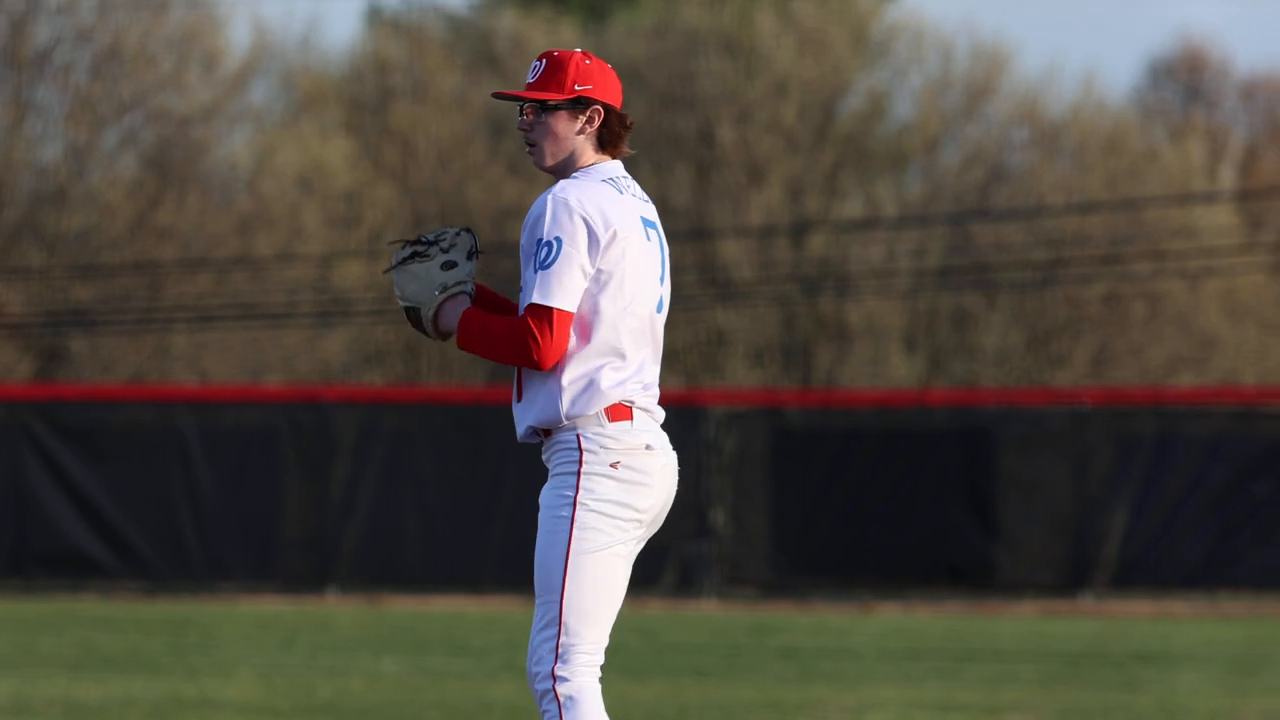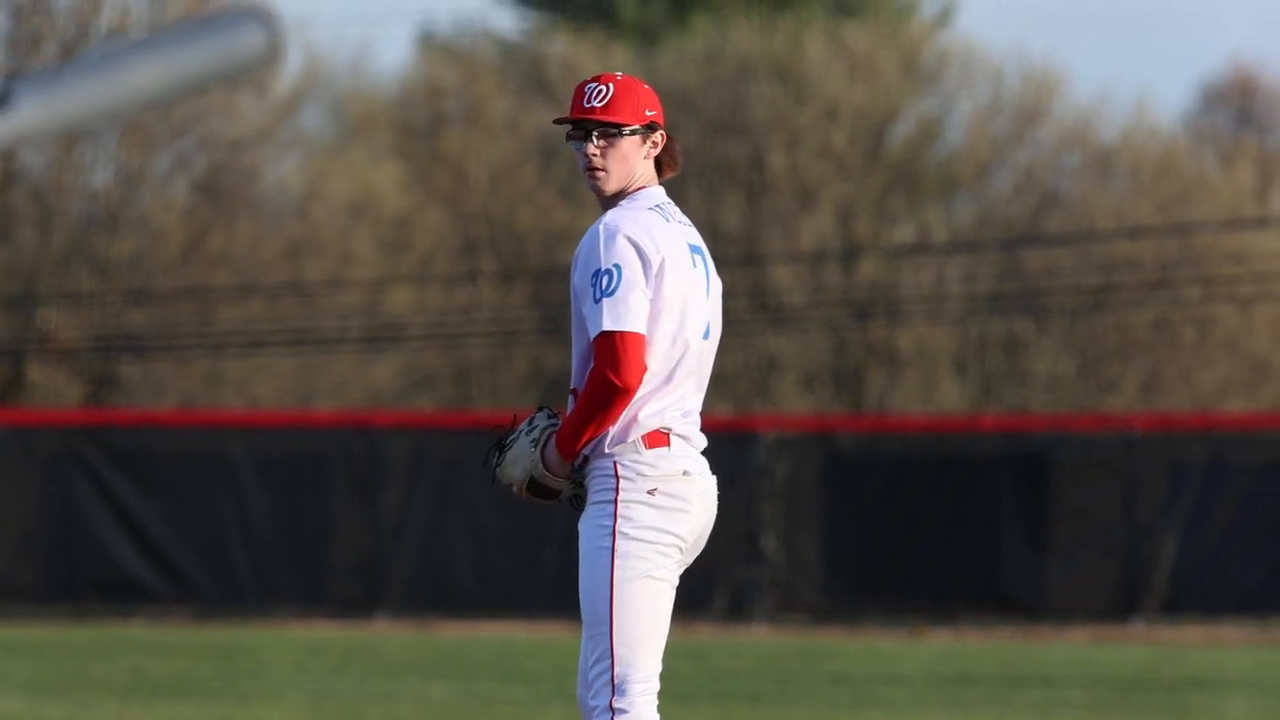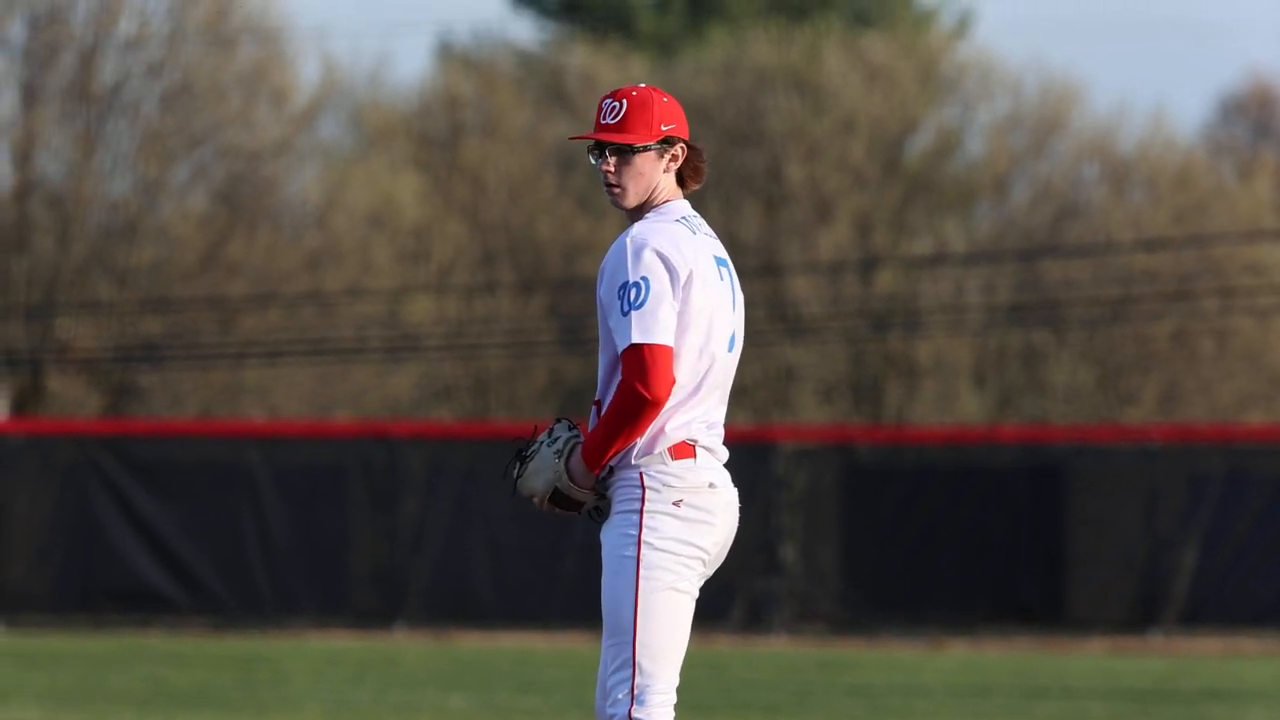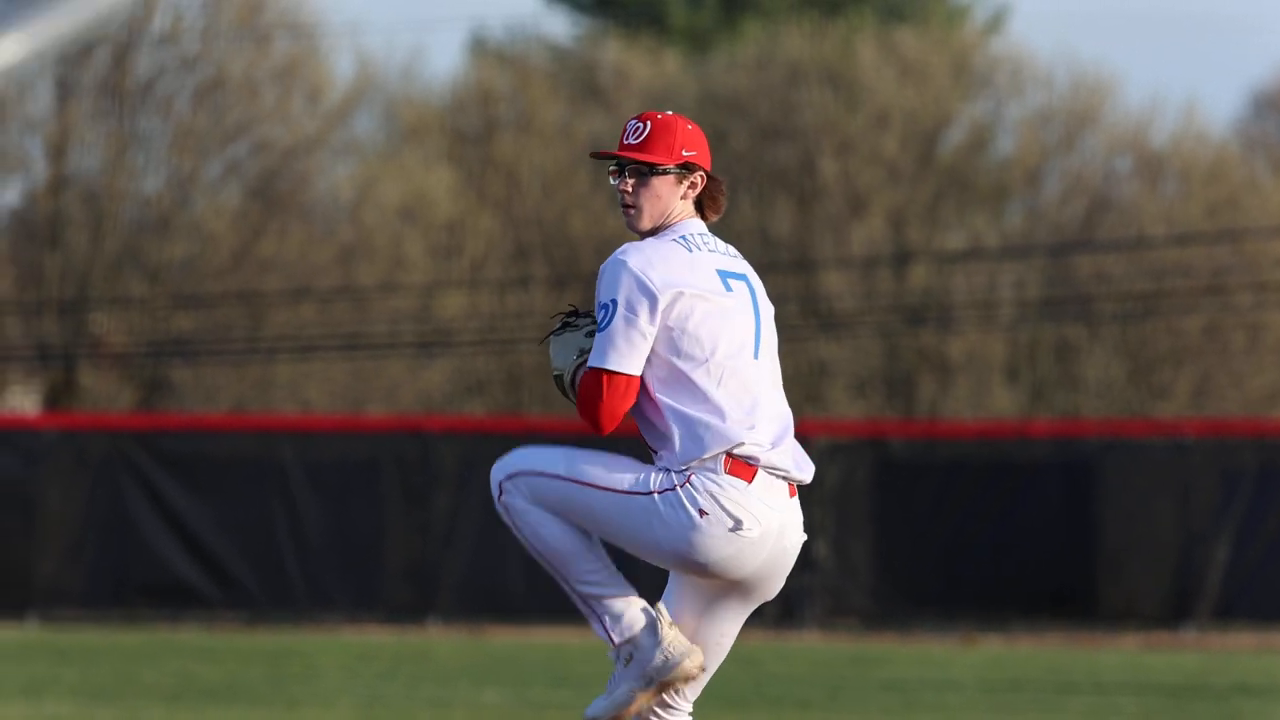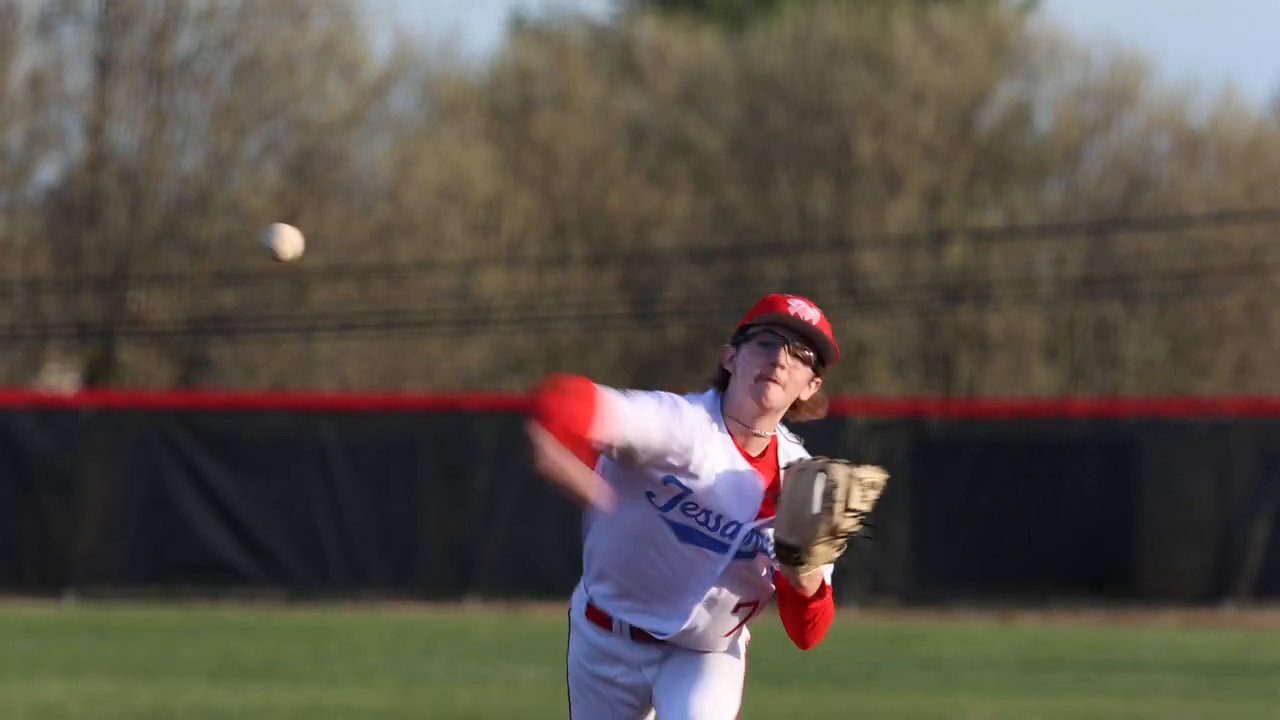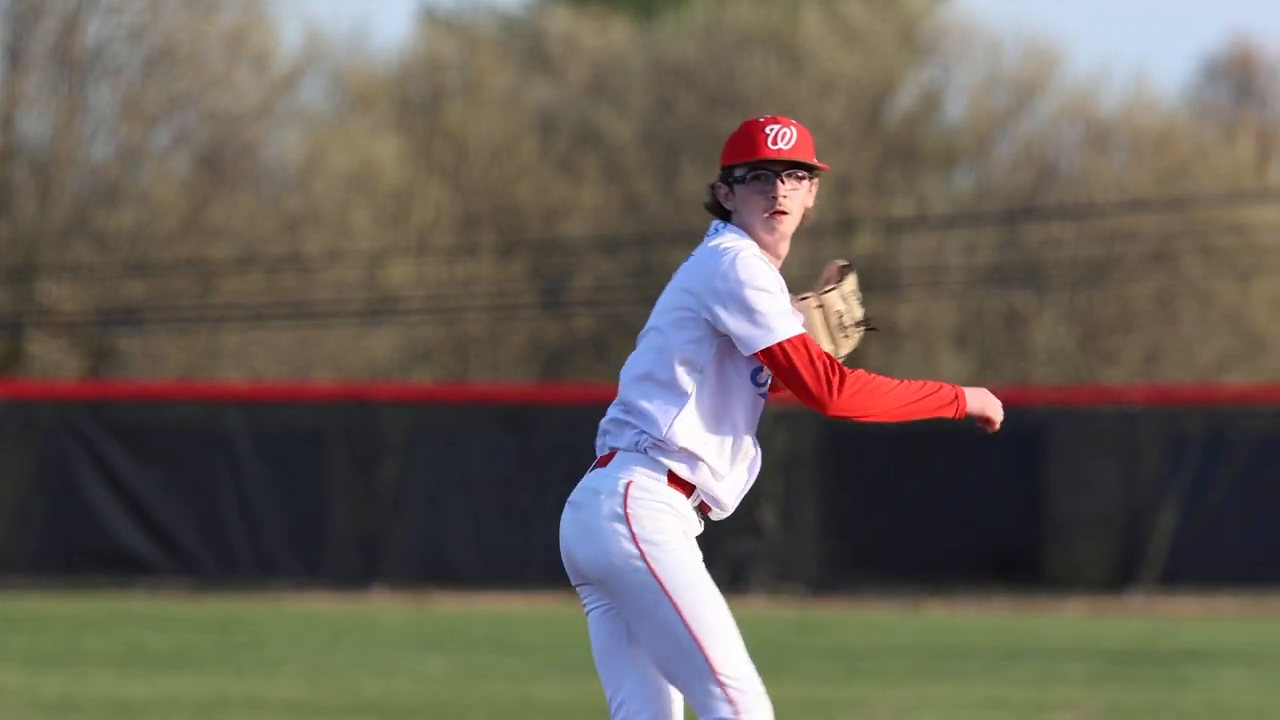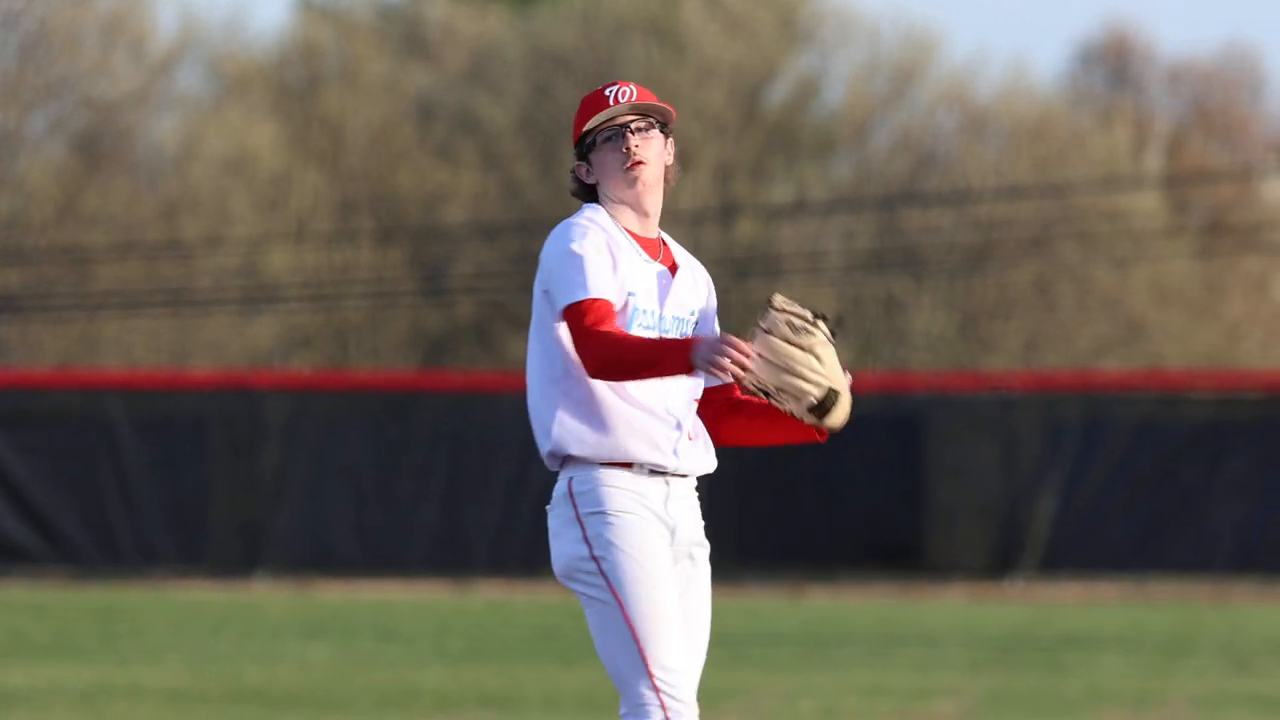
dt=0.7s
person 1, frame 1
left shoulder: (568, 204)
right shoulder: (635, 204)
left elbow: (540, 345)
left wrist: (460, 322)
right wrist: (477, 297)
left hip: (598, 455)
right hip: (640, 452)
right knee: (563, 662)
person 1, frame 2
left shoulder: (616, 232)
right shoulder: (685, 233)
left elbow: (619, 370)
left wrist: (564, 446)
right wrist: (581, 441)
left hip: (636, 479)
right hip: (684, 473)
person 1, frame 3
left shoulder: (644, 245)
right shoulder: (707, 245)
left elbow: (649, 384)
left wrist: (588, 459)
right wrist: (601, 449)
left hip: (659, 493)
right hip: (705, 489)
person 1, frame 4
left shoulder: (637, 264)
right shoulder: (736, 271)
left elbow: (601, 408)
left wrist: (573, 367)
right wrist: (606, 353)
left hip: (716, 508)
right hip: (777, 525)
left knee: (514, 475)
left ankle: (638, 635)
person 1, frame 5
right shoulder: (672, 420)
left elbow: (808, 633)
right elbow: (555, 399)
left wrist: (809, 581)
right wrist: (571, 465)
left hip: (703, 659)
right hip: (606, 645)
person 1, frame 6
left shoulder: (721, 265)
right shoulder: (734, 267)
right elbow: (830, 392)
left wrist: (766, 366)
right wrist: (955, 397)
left hip: (609, 519)
right hip: (630, 515)
person 1, frame 7
left shoulder: (692, 274)
right shoulder: (577, 241)
left elbow: (720, 418)
right elbow: (598, 353)
left wrist: (805, 418)
right wrist: (694, 353)
left hip: (676, 511)
right hip: (604, 505)
